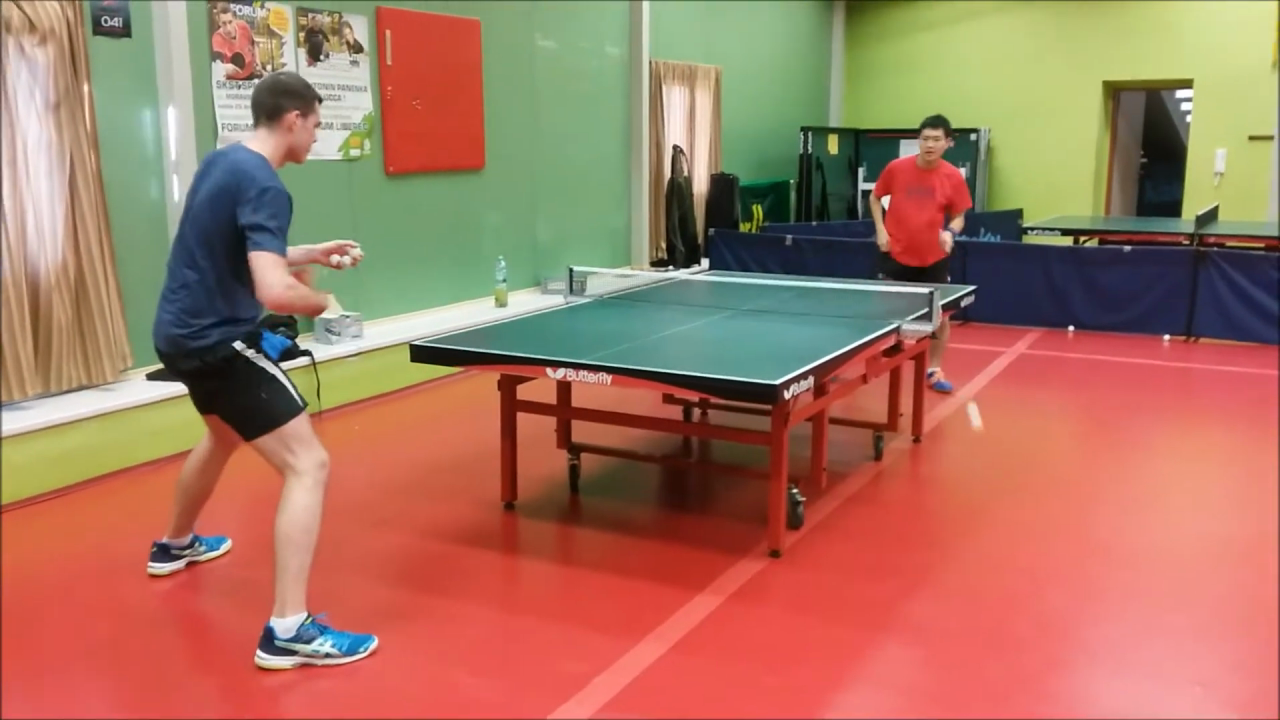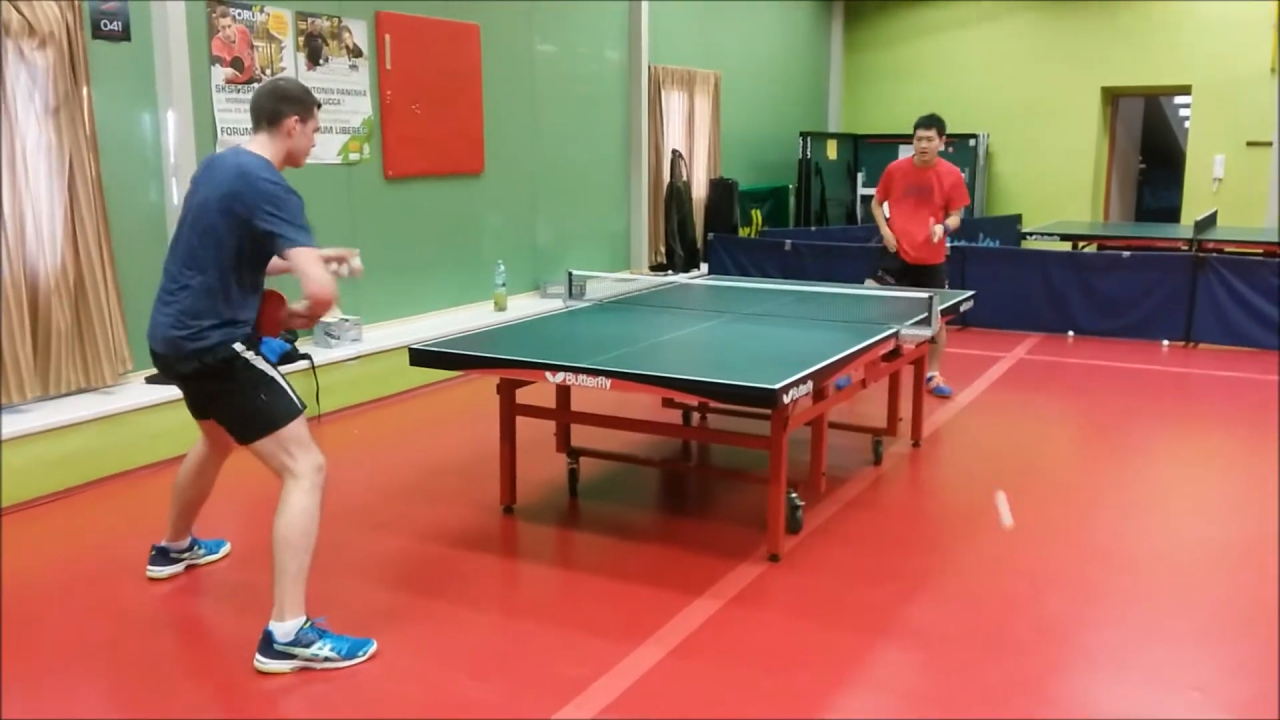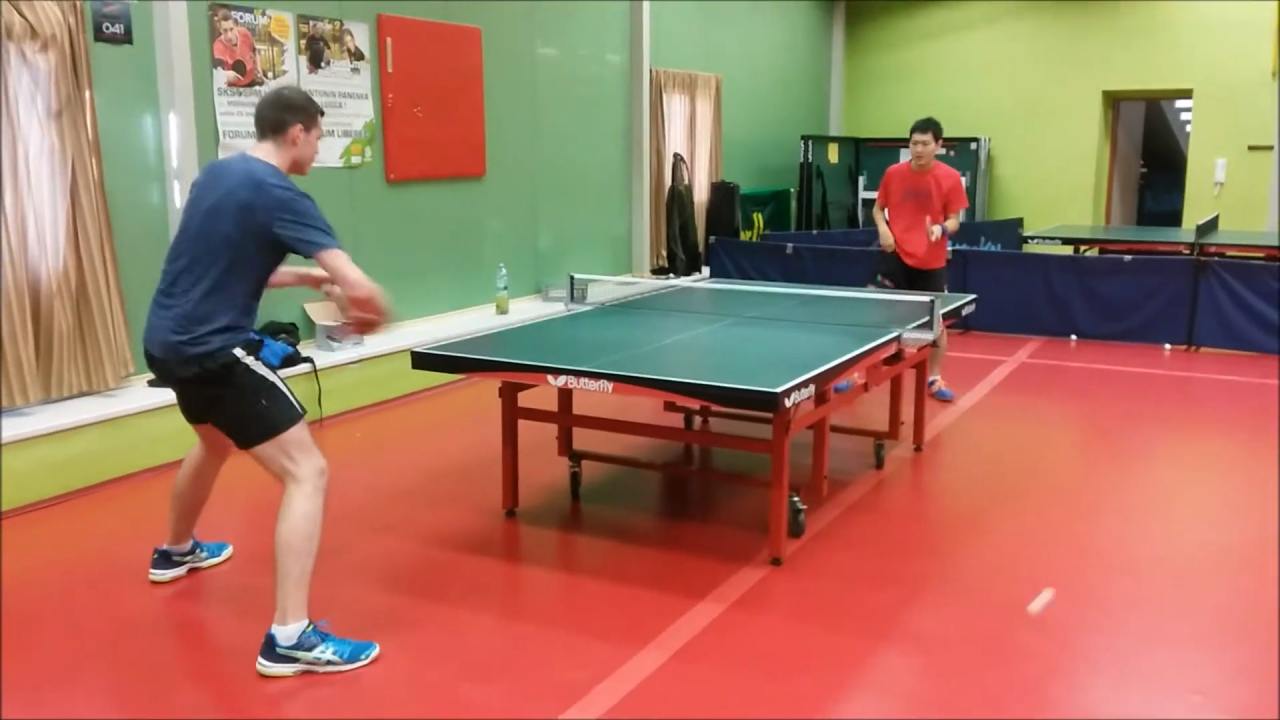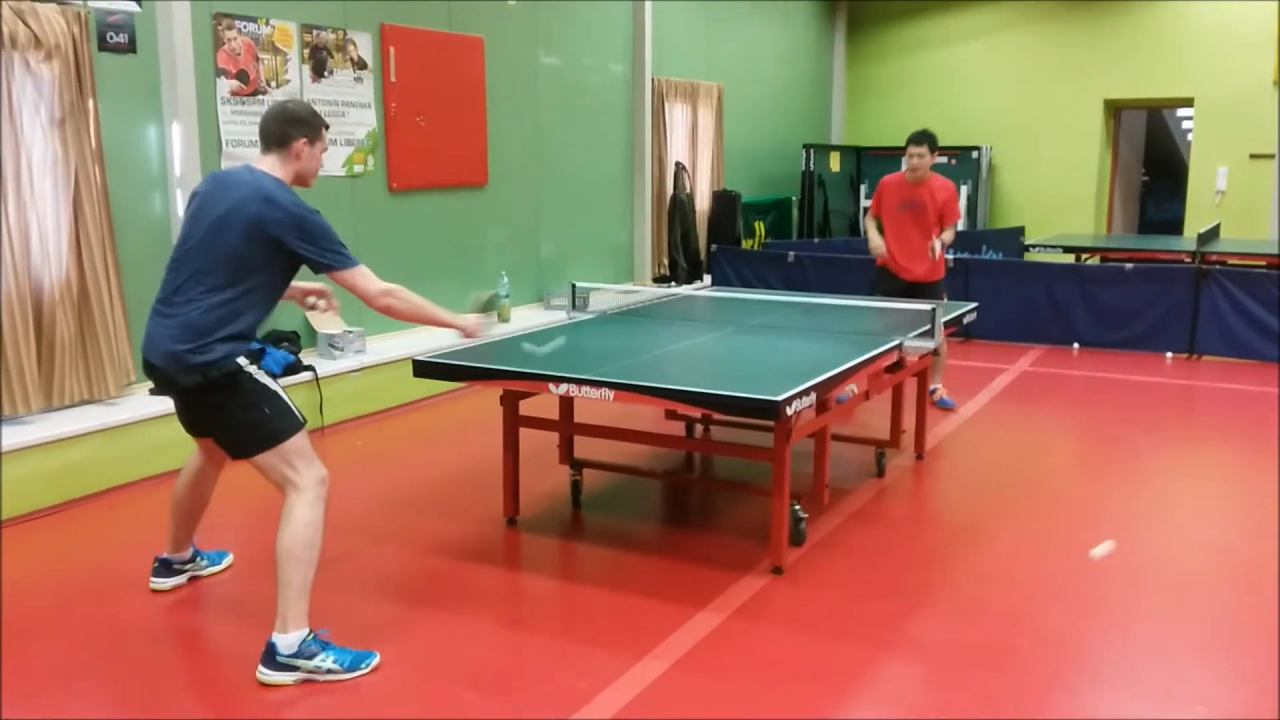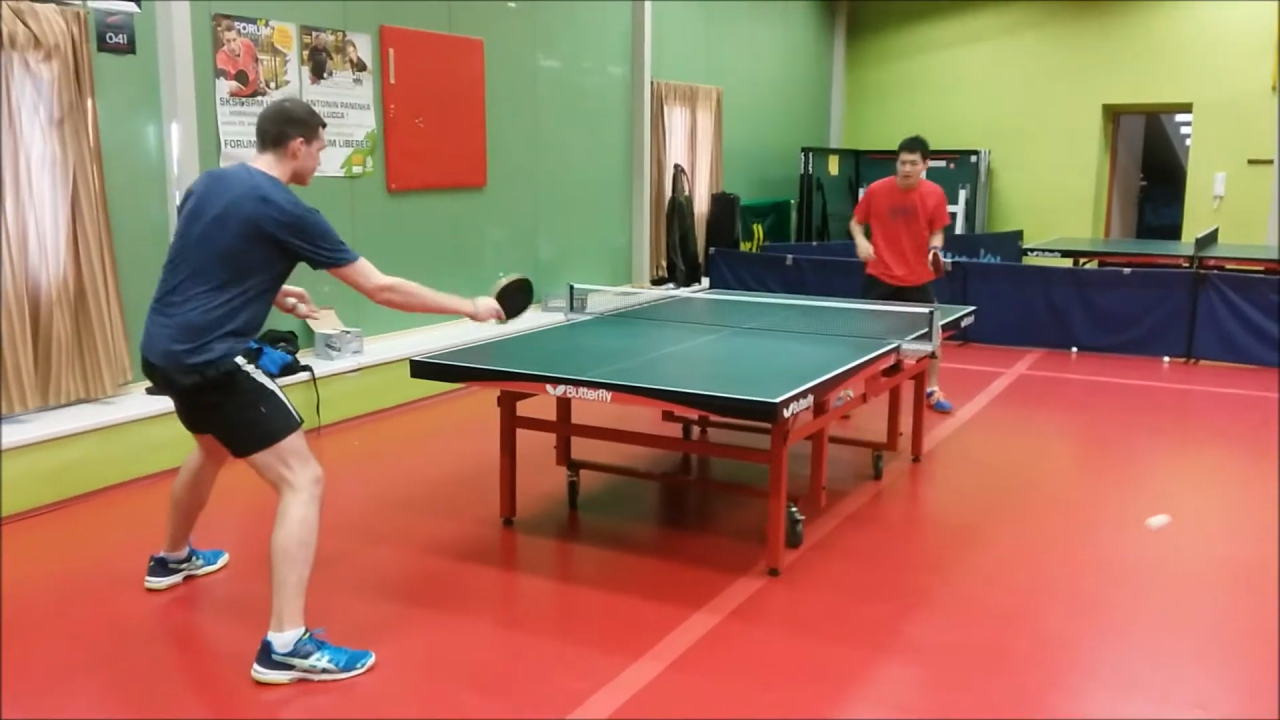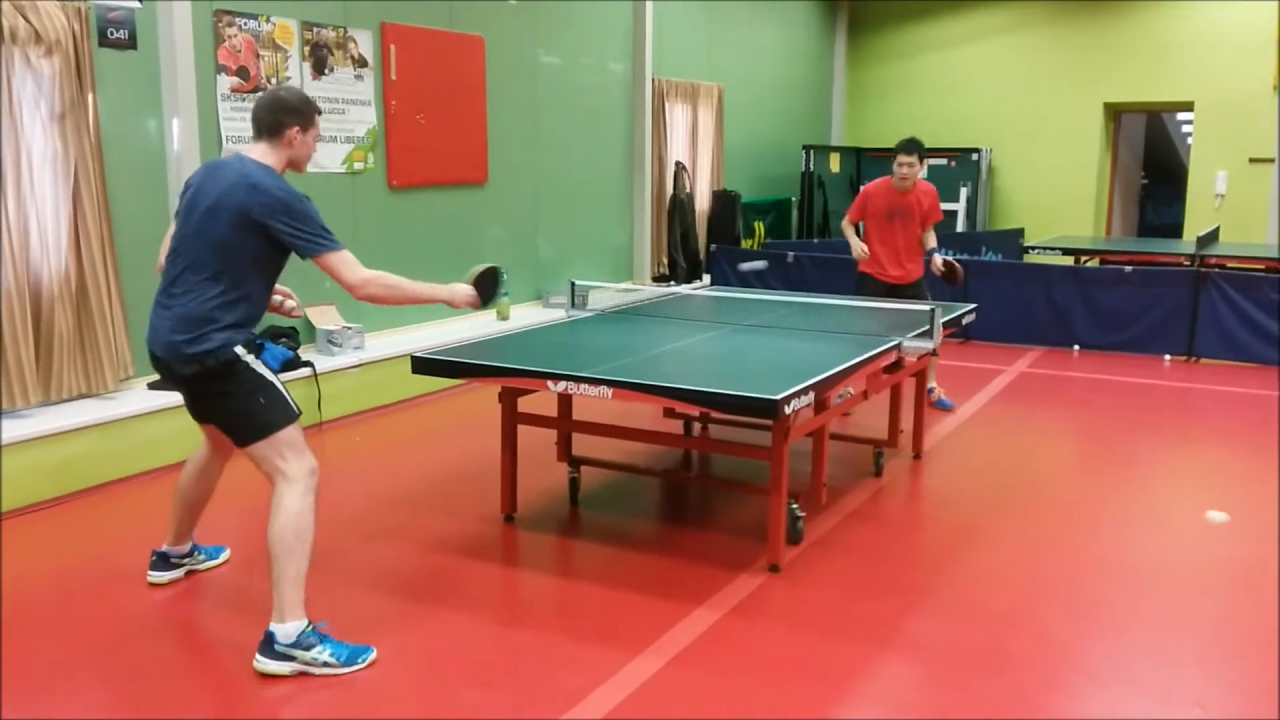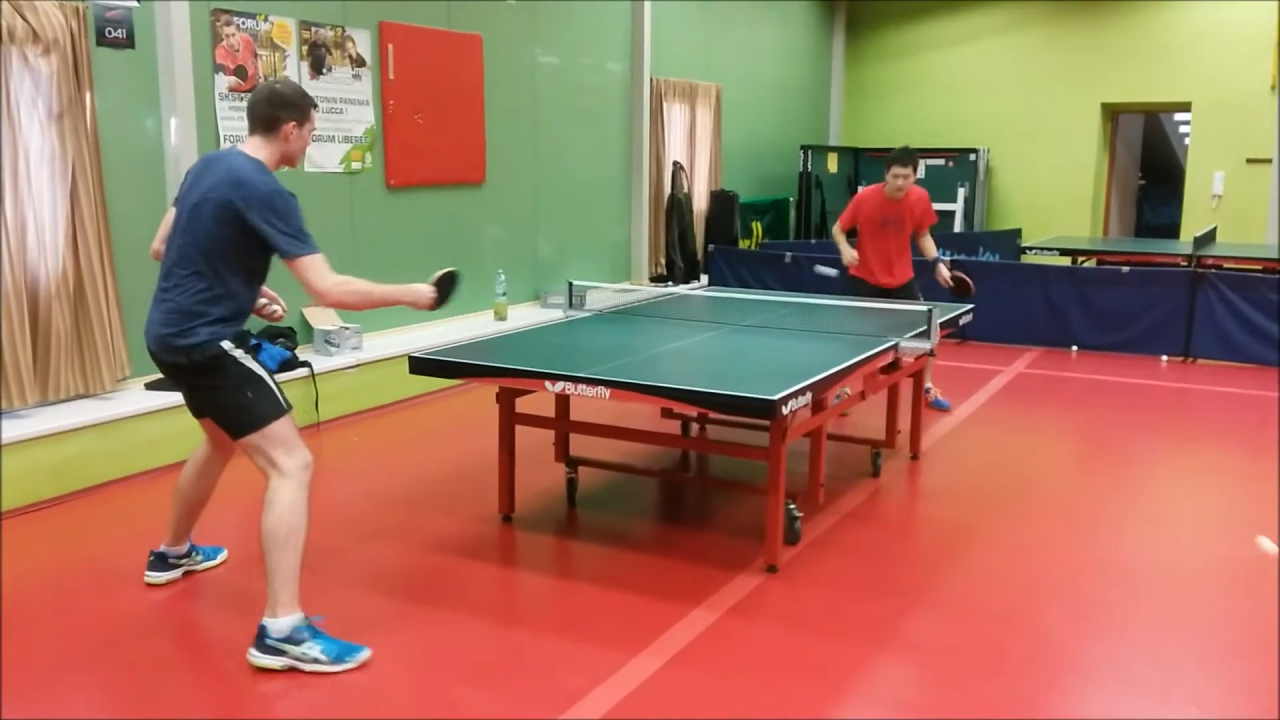
dt=0.1s
person 1, frame 1
left shoulder: (221, 161)
right shoulder: (262, 185)
right elbow: (272, 291)
left wrist: (313, 251)
right wrist: (309, 299)
left hip: (177, 332)
right hip: (217, 341)
left knee: (223, 435)
right knee: (308, 465)
left ankle: (175, 544)
right ankle: (288, 630)
person 1, frame 2
left shoulder: (219, 164)
right shoulder: (270, 189)
right elbow: (322, 292)
left wrist: (314, 255)
right wrist: (306, 313)
left hip: (173, 334)
right hip: (215, 343)
left knee: (217, 439)
right knee: (305, 468)
left ankle: (173, 547)
right ankle: (287, 633)
person 1, frame 3
left shoulder: (215, 174)
right shoulder: (279, 197)
right elbow: (360, 288)
left wrist: (306, 273)
right wrist: (372, 316)
left hip: (169, 340)
right hip: (212, 351)
left knee: (215, 442)
right knee: (306, 472)
left ankle: (180, 549)
right ankle: (291, 636)
person 1, frame 4
left shoulder: (215, 183)
right shoulder: (287, 212)
right elbow: (379, 293)
left wrist: (286, 289)
right wrist: (456, 321)
left hip: (162, 349)
right hip: (209, 358)
left knee: (212, 450)
right knee: (307, 481)
left ankle: (175, 559)
right ankle: (289, 646)
person 1, frame 5
left shoulder: (209, 183)
right shoulder: (286, 211)
right elbow: (381, 287)
right wrist: (468, 306)
left hip: (163, 347)
right hip: (210, 358)
left knee: (211, 448)
right knee: (302, 481)
left ankle: (171, 558)
right ankle: (286, 643)
person 1, frame 6
left shoulder: (208, 173)
right shoulder: (276, 197)
left elbow: (169, 260)
right elbow: (360, 281)
right wrist: (449, 293)
left hip: (169, 338)
right hip: (211, 349)
left knee: (219, 442)
right knee: (296, 472)
left ankle: (173, 552)
right ankle: (287, 635)
person 1, frame 7
left shoulder: (209, 166)
right shoulder: (265, 192)
left elbow: (161, 248)
right elbow: (328, 288)
right wrist: (408, 295)
left hip: (171, 332)
right hip: (204, 342)
left knee: (221, 439)
right knee: (290, 466)
left ankle: (171, 553)
right ankle: (282, 630)
person 2, frame 1
left shoulder: (953, 177)
right shoulder: (896, 168)
left elbow: (959, 218)
right elbow: (874, 198)
left wrist: (949, 232)
right wrist: (880, 228)
left hip: (932, 259)
right hip: (895, 255)
left knee: (941, 315)
left ankle: (933, 370)
person 2, frame 2
left shoulder: (952, 174)
right shoulder: (895, 169)
left elbow: (956, 216)
right elbow: (877, 203)
left wrist: (943, 227)
right wrist: (884, 229)
left hip: (931, 259)
right hip: (897, 254)
left ankle: (932, 374)
person 2, frame 3
left shoulder: (950, 177)
right shoulder: (894, 173)
left elbow: (954, 220)
right elbow: (878, 207)
left wrist: (941, 228)
right wrist: (882, 228)
left hip: (932, 262)
right hip: (895, 257)
left ankle: (934, 378)
person 2, frame 4
left shoulder: (945, 189)
right shoulder: (888, 184)
left elbow: (949, 230)
right elbow: (871, 216)
left wrist: (940, 242)
right wrist: (874, 236)
left hip: (929, 275)
right hip: (891, 270)
left ankle: (936, 387)
person 2, frame 5
left shoulder: (935, 194)
right shoulder: (876, 190)
left elbow: (936, 233)
right elbow: (855, 223)
left wrist: (936, 251)
right wrist: (860, 241)
left hip: (919, 279)
right hip: (880, 277)
left ankle: (931, 390)
person 2, frame 6
left shoulder: (928, 193)
right shoulder: (872, 191)
left elbow: (927, 230)
right elbow: (847, 222)
left wrist: (933, 253)
right wrist: (854, 241)
left hip: (911, 276)
right hip: (873, 274)
left ankle: (932, 387)
right ankle: (847, 387)
person 2, frame 7
left shoulder: (920, 198)
right shoulder: (864, 198)
left elbow: (923, 235)
right elbow: (838, 229)
left wrist: (938, 263)
right wrist: (845, 248)
left hip: (902, 280)
right hip: (864, 279)
left ankle: (928, 388)
right ankle: (843, 388)
